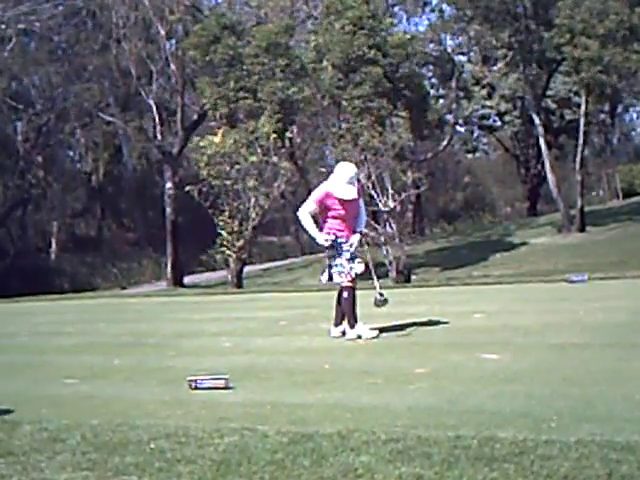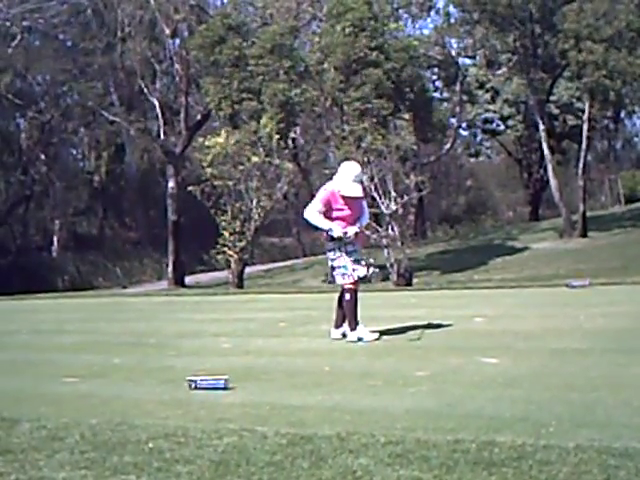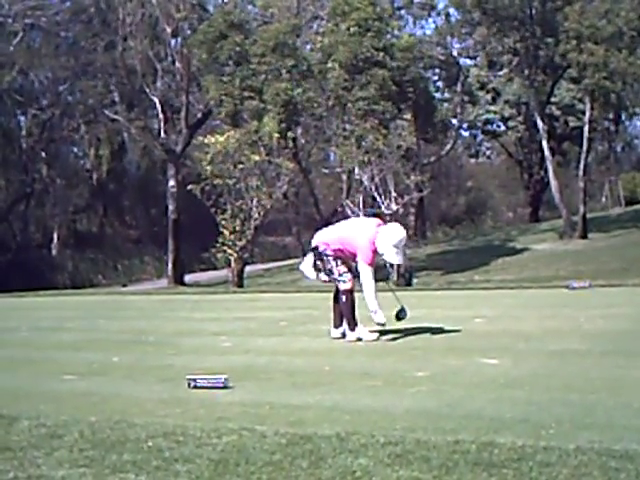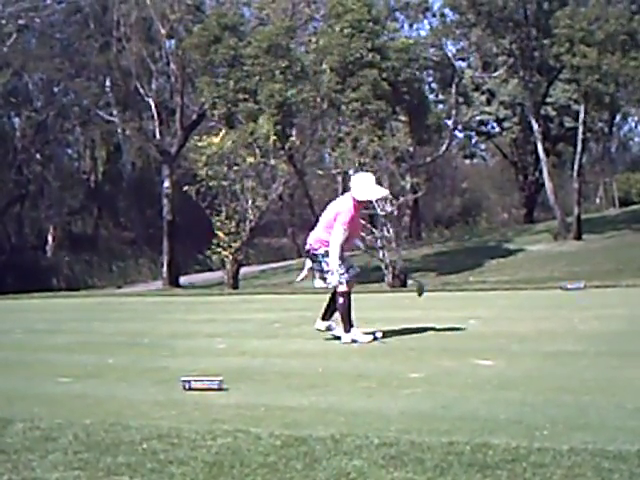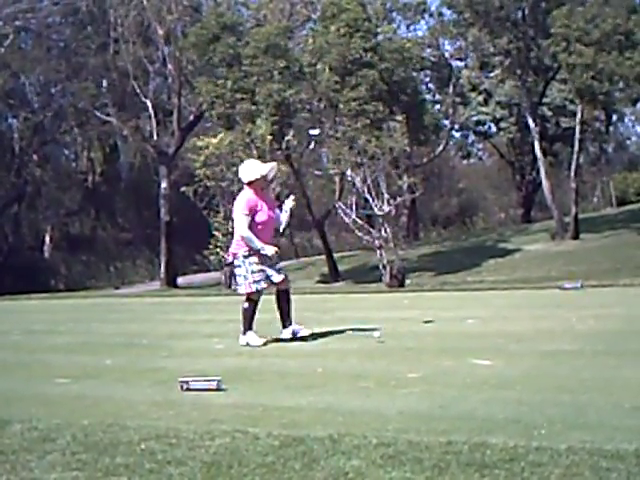
dt=1s
person 1, frame 1
left shoulder: (355, 188)
right shoulder: (324, 192)
left elbow: (361, 211)
right elbow: (303, 212)
left wrist: (358, 233)
right wrist: (317, 235)
left hip: (350, 241)
right hip: (335, 242)
left knee: (347, 282)
right knee: (348, 280)
left ankle: (337, 326)
right ankle: (353, 327)
person 1, frame 2
left shoulder: (358, 190)
right shoulder: (329, 191)
left elbow: (364, 213)
right elbow: (310, 212)
left wrist: (357, 227)
right wrist: (331, 227)
left hip: (353, 242)
right hip: (338, 244)
left knee: (349, 285)
right knee: (350, 284)
left ankle: (338, 328)
right ankle: (354, 329)
person 1, frame 3
left shoulder: (380, 226)
right shoulder: (367, 245)
right elbow: (367, 282)
right wrist: (375, 310)
left hip: (332, 246)
right hip: (325, 248)
left knee: (341, 285)
right knee: (346, 284)
left ankle: (337, 328)
right ankle: (353, 330)
person 1, frame 4
left shoulder: (353, 201)
right shoulder: (348, 210)
right elbow: (335, 241)
left wrist: (355, 240)
right wrist: (334, 271)
left hip: (328, 248)
right hip: (323, 249)
left knee: (346, 283)
right knee: (344, 287)
left ankle: (324, 321)
right ankle: (349, 332)
person 1, frame 5
left shoulder: (267, 197)
right shoulder: (245, 199)
left elbow: (279, 224)
right elbow: (241, 231)
left wrist: (286, 209)
right wrist: (262, 247)
left hip: (262, 254)
right hip: (246, 254)
left knee: (282, 284)
right knee: (253, 293)
left ankle: (288, 328)
right ankle: (247, 334)
